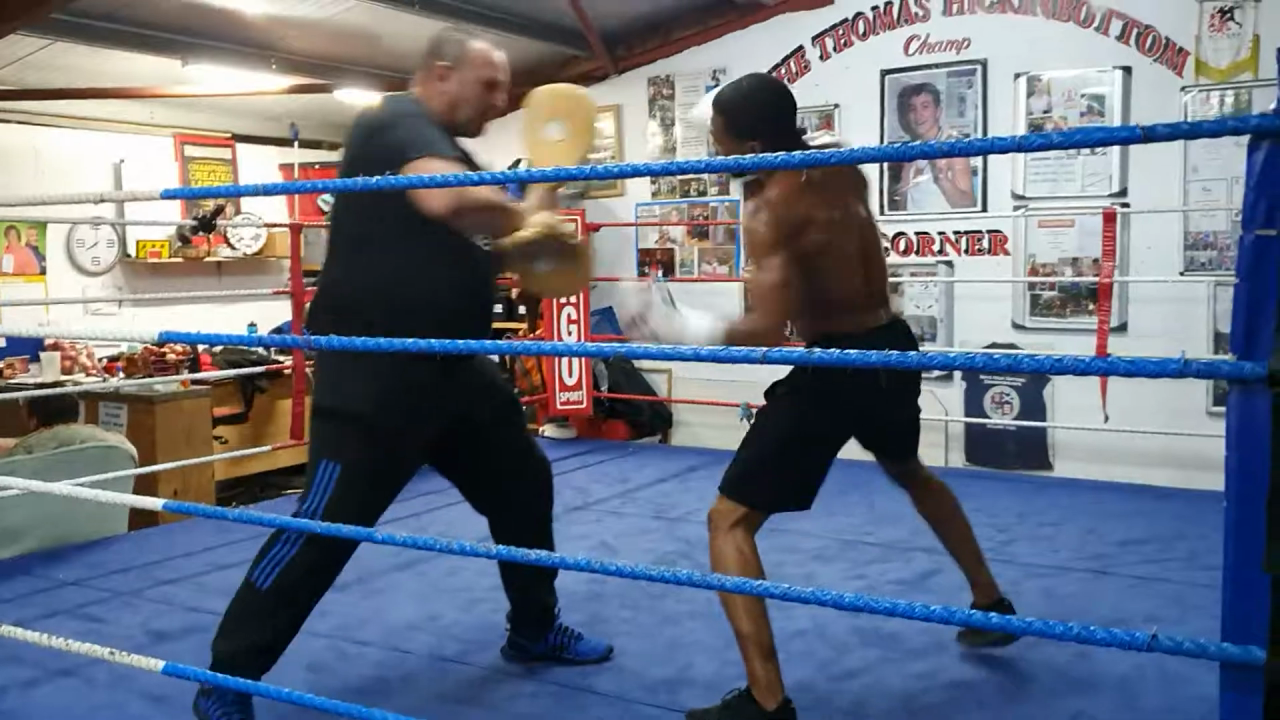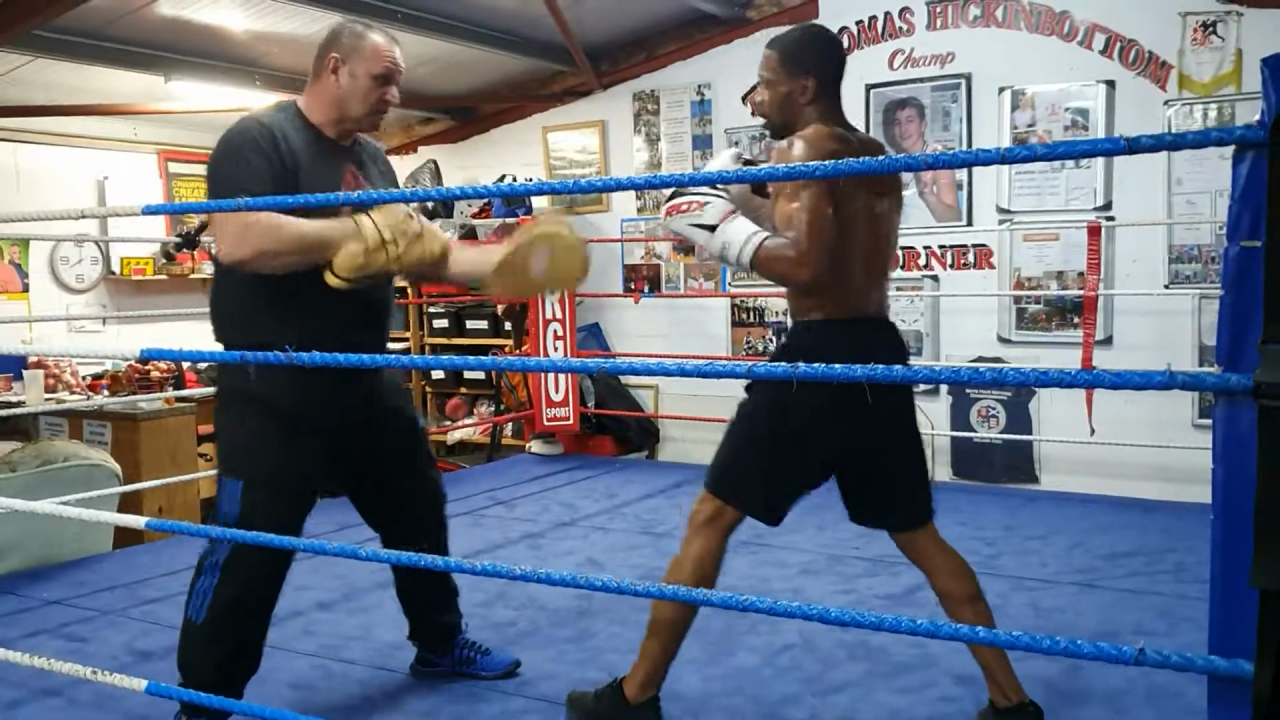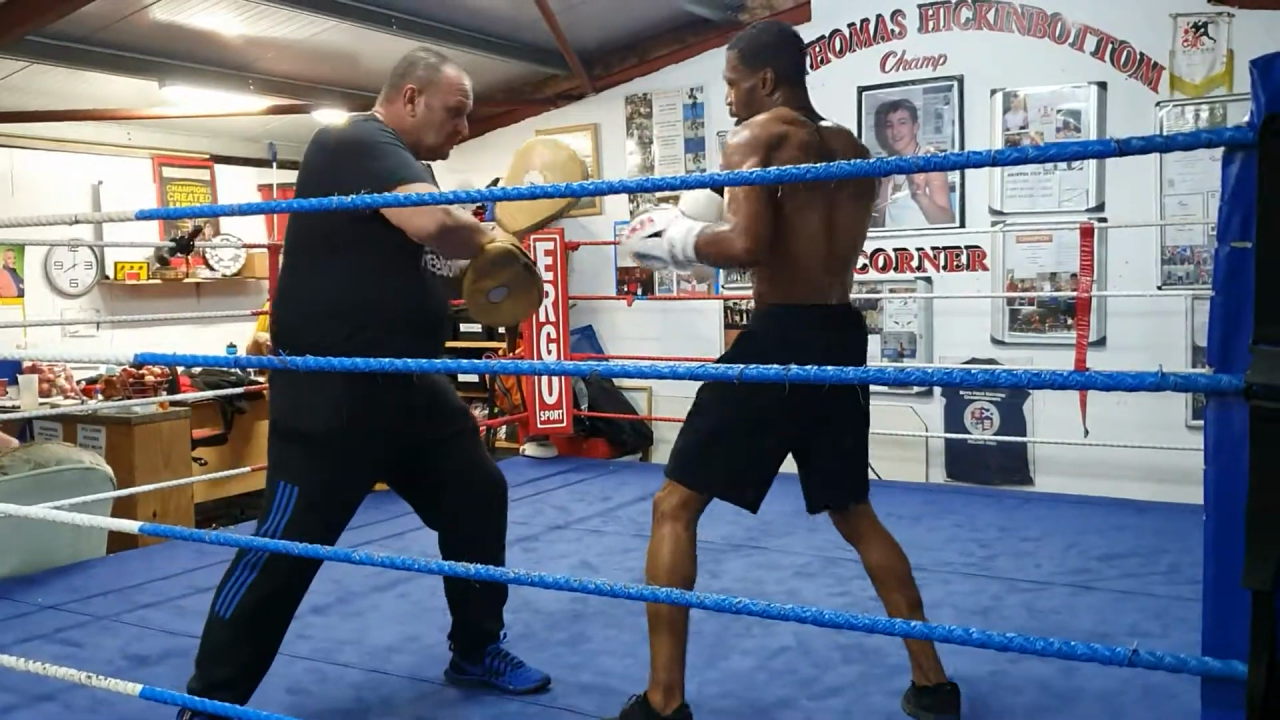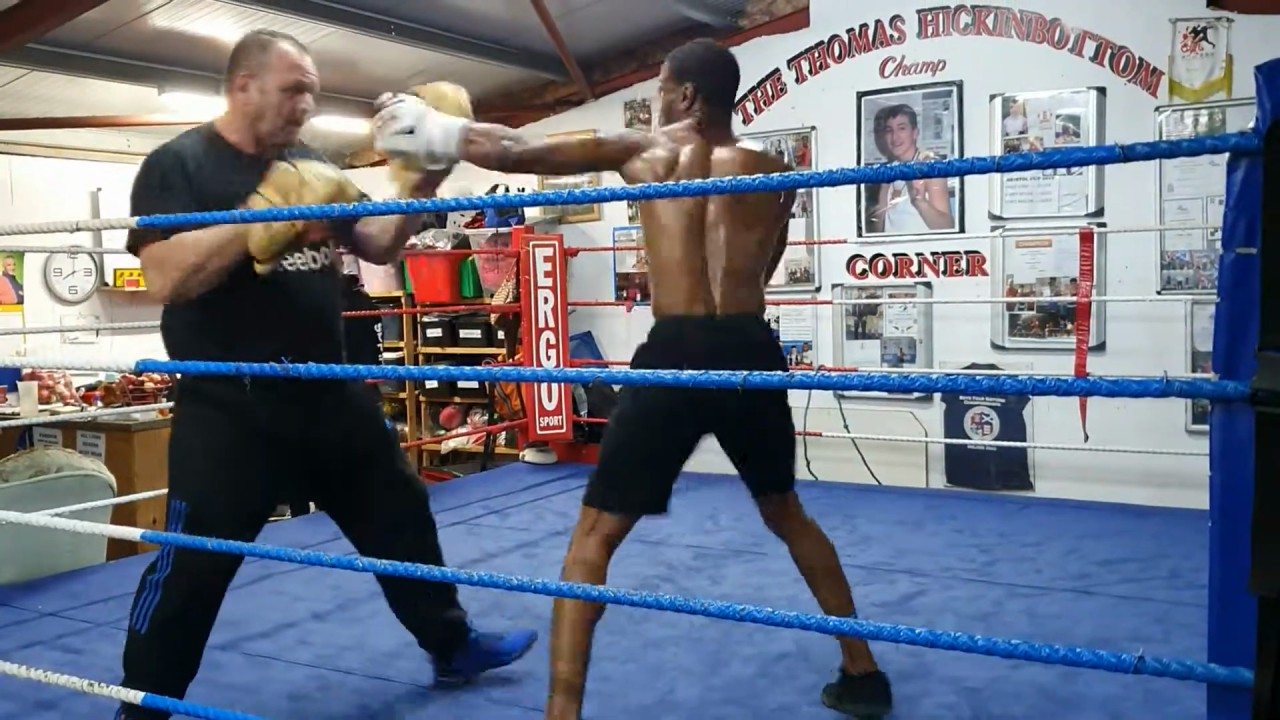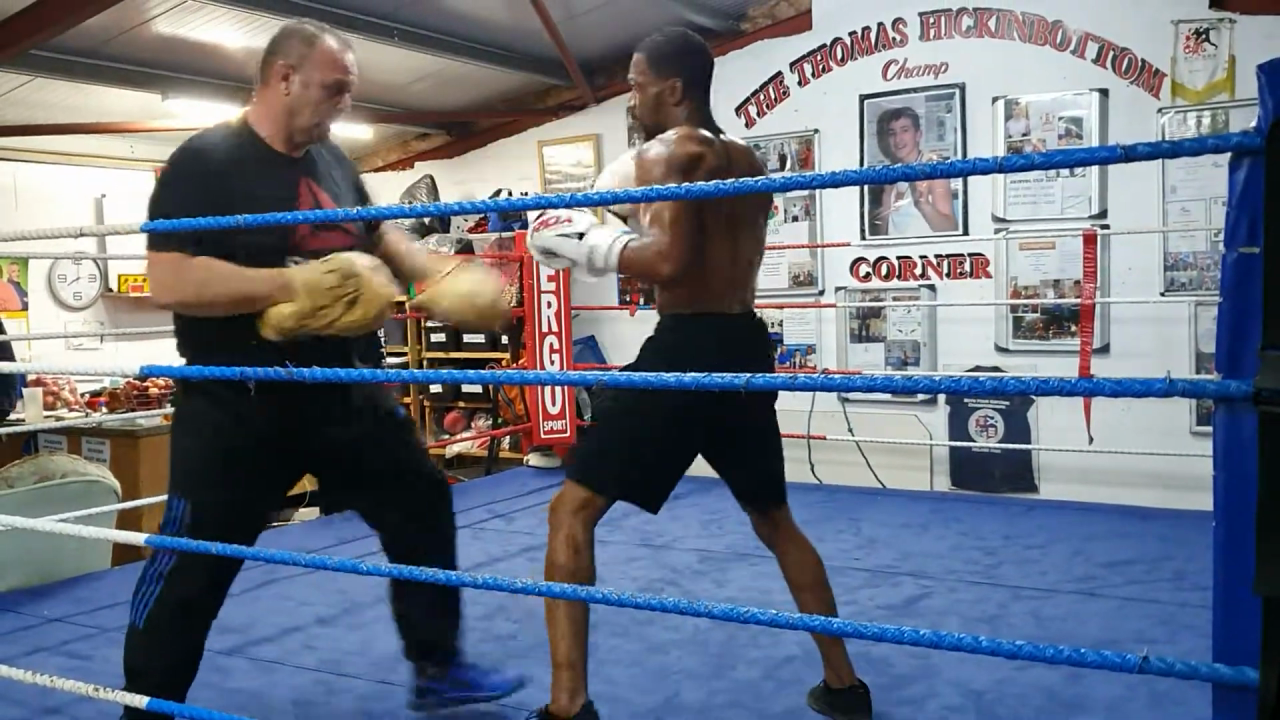
dt=1s
person 1, frame 1
left shoulder: (460, 158)
right shoulder: (402, 122)
right elbow: (444, 198)
left wrist: (543, 204)
right wrist: (517, 212)
left hip: (458, 366)
right hip: (374, 371)
left knee: (525, 486)
right knee: (326, 527)
left ankle: (535, 629)
person 1, frame 2
left shoulder: (372, 160)
right shoulder: (259, 137)
left elbow: (420, 256)
right elbow: (235, 240)
left wrist: (504, 263)
right wrist: (360, 235)
left hip: (363, 382)
right hip: (270, 389)
left knee: (417, 513)
right knee: (248, 547)
left ankle: (440, 644)
person 1, frame 3
left shoulder: (406, 163)
right shoulder: (353, 144)
left elbow: (436, 258)
right elbow: (435, 224)
right wrist: (487, 239)
left hip: (411, 386)
right hip: (333, 389)
left knee: (480, 500)
right knee: (288, 546)
left ankle: (476, 651)
person 1, frame 4
left shoulder: (307, 162)
right shoulder: (179, 165)
left elbow: (372, 243)
right elbow: (167, 275)
left wrist: (425, 184)
right wrist: (270, 217)
left hip: (327, 390)
right hip: (232, 403)
left knee: (398, 511)
right knee: (193, 559)
left ankle: (452, 644)
person 1, frame 5
left shoulder: (329, 158)
right shoulder: (207, 163)
left elbow: (381, 238)
right elbow: (169, 282)
left wrist: (447, 277)
right wrist: (294, 287)
left hip: (344, 391)
right hip: (242, 402)
left knee: (423, 508)
right knee: (192, 562)
person 2, frame 1
left shoulder: (781, 204)
right shoulder: (838, 169)
left elbow: (762, 330)
left wrist: (668, 320)
left hip: (838, 369)
right hip: (890, 353)
left knee: (728, 522)
right knee: (910, 474)
right ankle: (990, 605)
person 2, frame 2
left shoulder: (805, 150)
right shoulder: (876, 159)
left elbow: (804, 266)
left wrist: (722, 231)
right wrist: (756, 209)
left hip: (819, 357)
right hip: (879, 354)
left knee: (708, 521)
right knee: (919, 536)
person 2, frame 3
left shoulder: (757, 136)
right shoulder: (851, 149)
left elbow: (745, 245)
left wrist: (671, 236)
right wrist: (698, 226)
left hip: (779, 343)
right hip: (840, 339)
left knee: (675, 508)
right knee: (851, 512)
person 2, frame 4
left shoulder: (653, 146)
right shoulder: (770, 172)
left elbow: (526, 154)
right elbow: (754, 266)
left wrist: (435, 128)
left hip: (679, 359)
right hip: (754, 352)
left knee: (596, 534)
right knee: (786, 516)
person 2, frame 5
left shoulder: (666, 153)
right shoulder: (747, 163)
left elbow: (669, 263)
left wrist: (590, 242)
left hip: (686, 350)
right hip: (745, 346)
left knee: (573, 509)
right knee: (772, 517)
